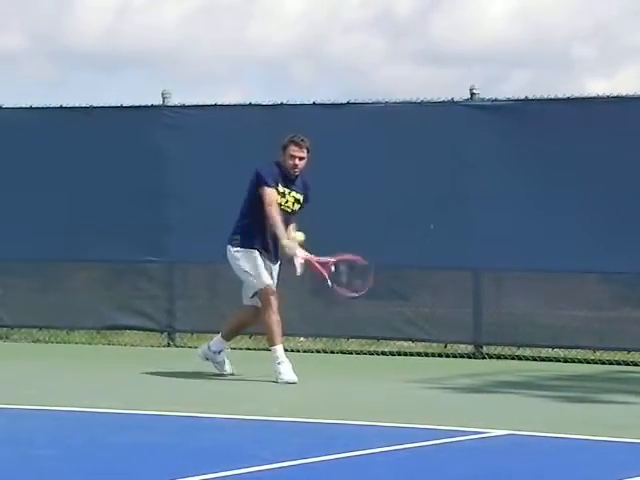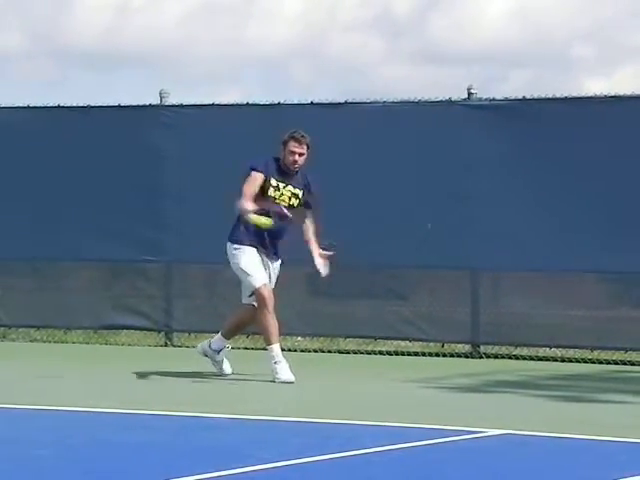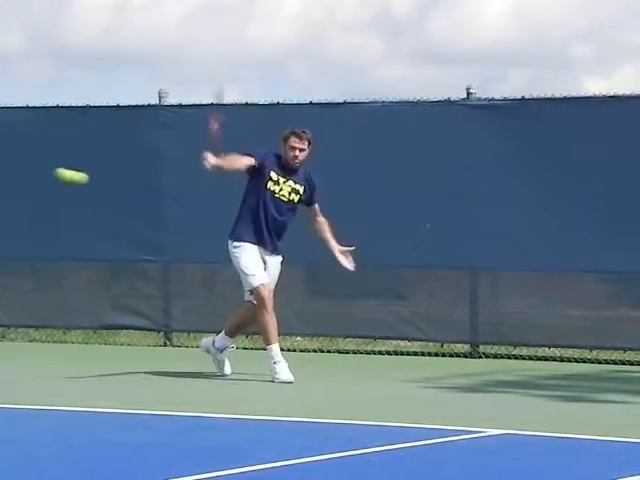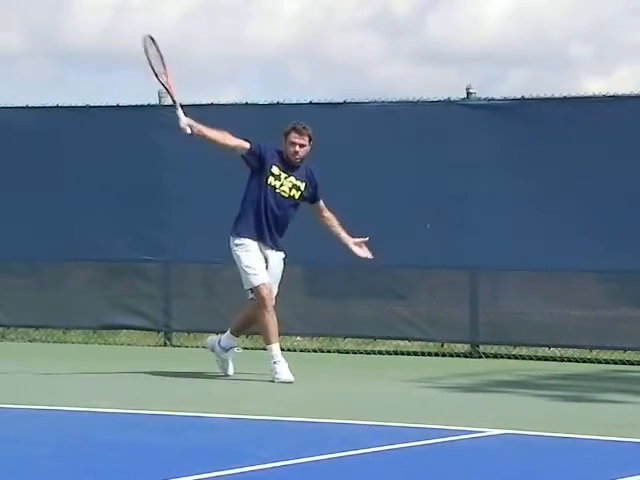
dt=0.2s
person 1, frame 1
left shoulder: (303, 186)
right shoulder: (267, 172)
right elbow: (271, 208)
left wrist: (291, 244)
right wrist: (287, 242)
left hip: (271, 254)
right hip: (244, 248)
left knee: (254, 309)
right knee: (270, 298)
left ankle: (214, 348)
right ankle: (281, 363)
person 1, frame 2
left shoulder: (304, 183)
right shoulder: (265, 166)
left elbow: (306, 218)
right elbow: (250, 187)
left wrist: (314, 249)
right wrist: (246, 203)
left hip: (272, 252)
right hip: (245, 244)
left knee: (253, 308)
right knee: (266, 297)
left ankle: (214, 346)
right ankle: (279, 363)
person 1, frame 3
left shoulder: (306, 180)
right shoulder: (265, 161)
left elbow: (317, 217)
right elbow: (242, 161)
left wrist: (335, 247)
right wrist: (218, 162)
left hip: (272, 249)
right hip: (245, 242)
left knee: (255, 306)
right knee: (265, 298)
left ankle: (217, 344)
right ankle: (278, 362)
person 1, frame 4
left shoulder: (307, 177)
right shoulder: (265, 155)
left elbow: (323, 213)
right elbow: (232, 141)
left wrist: (347, 239)
right wrist: (193, 126)
left hip: (274, 246)
right hip: (247, 239)
left knee: (260, 305)
right knee: (265, 298)
left ankle: (222, 343)
right ankle: (278, 362)
